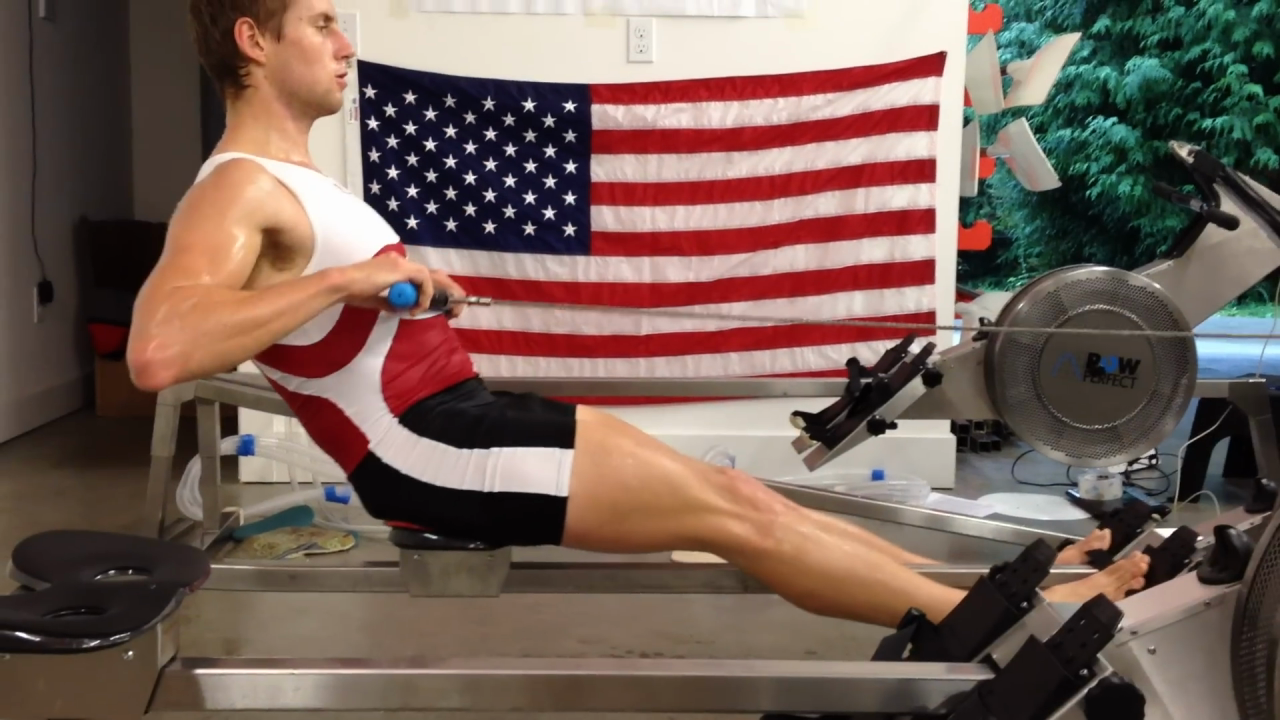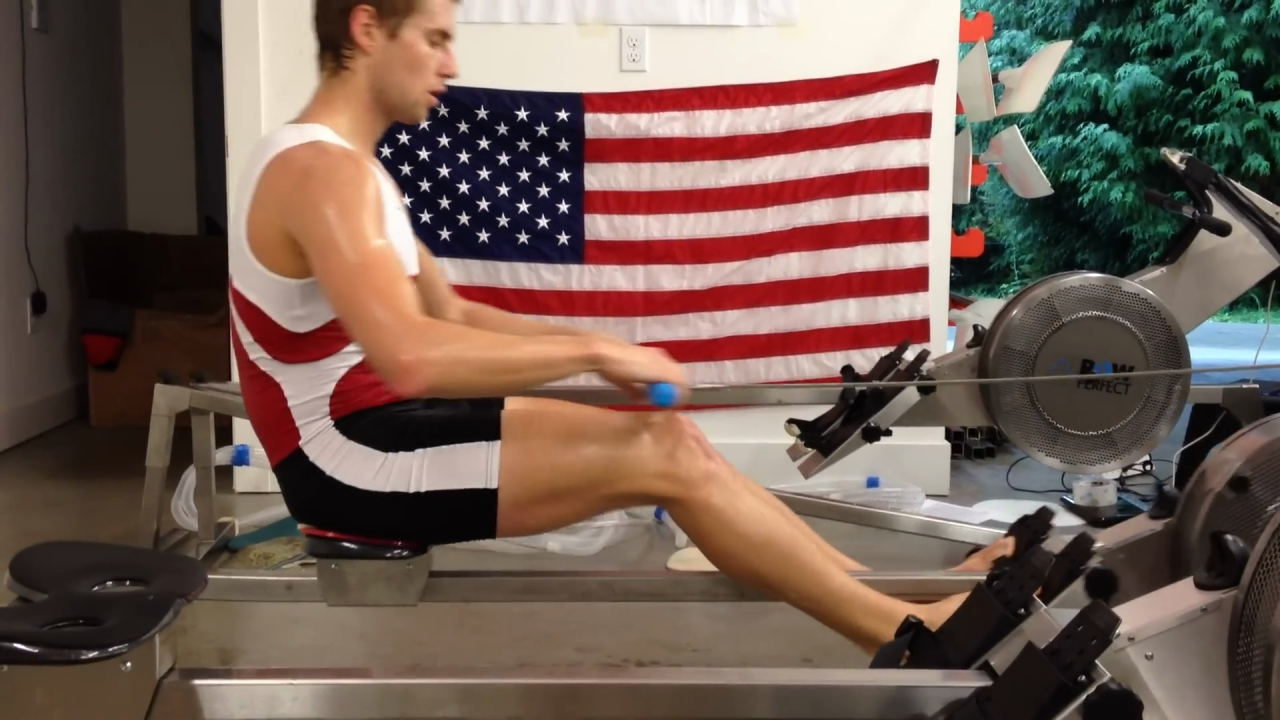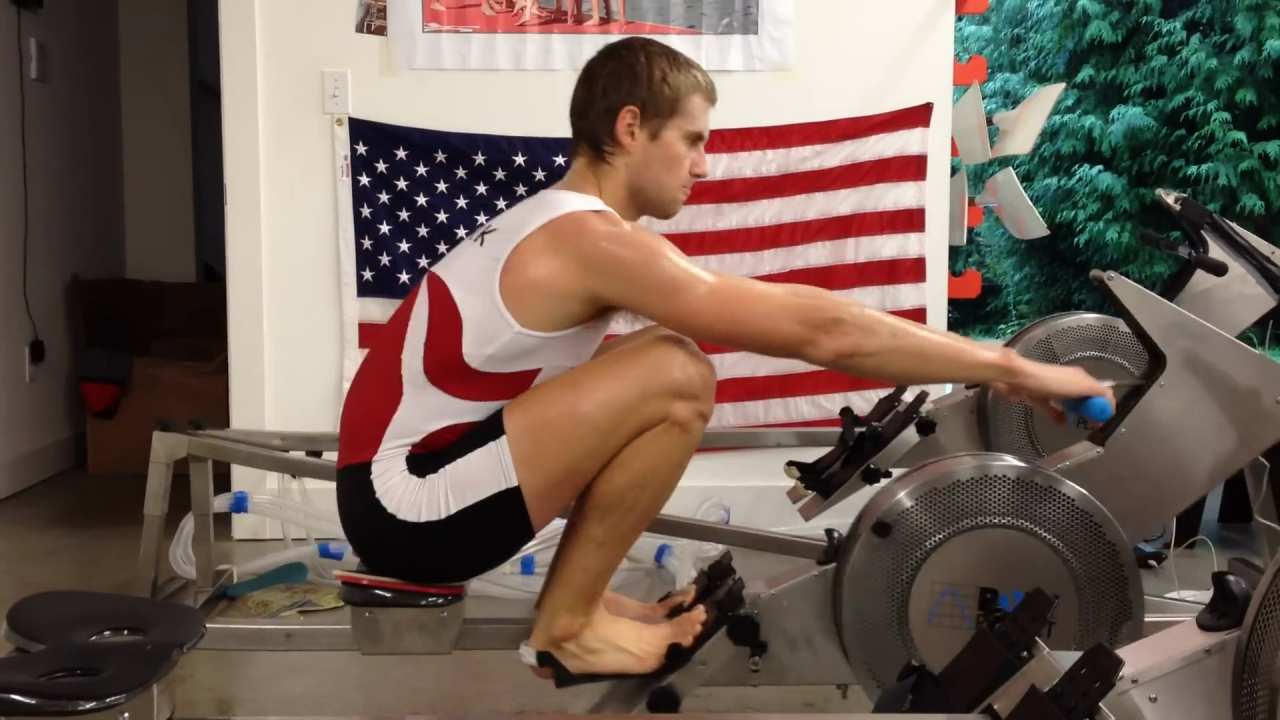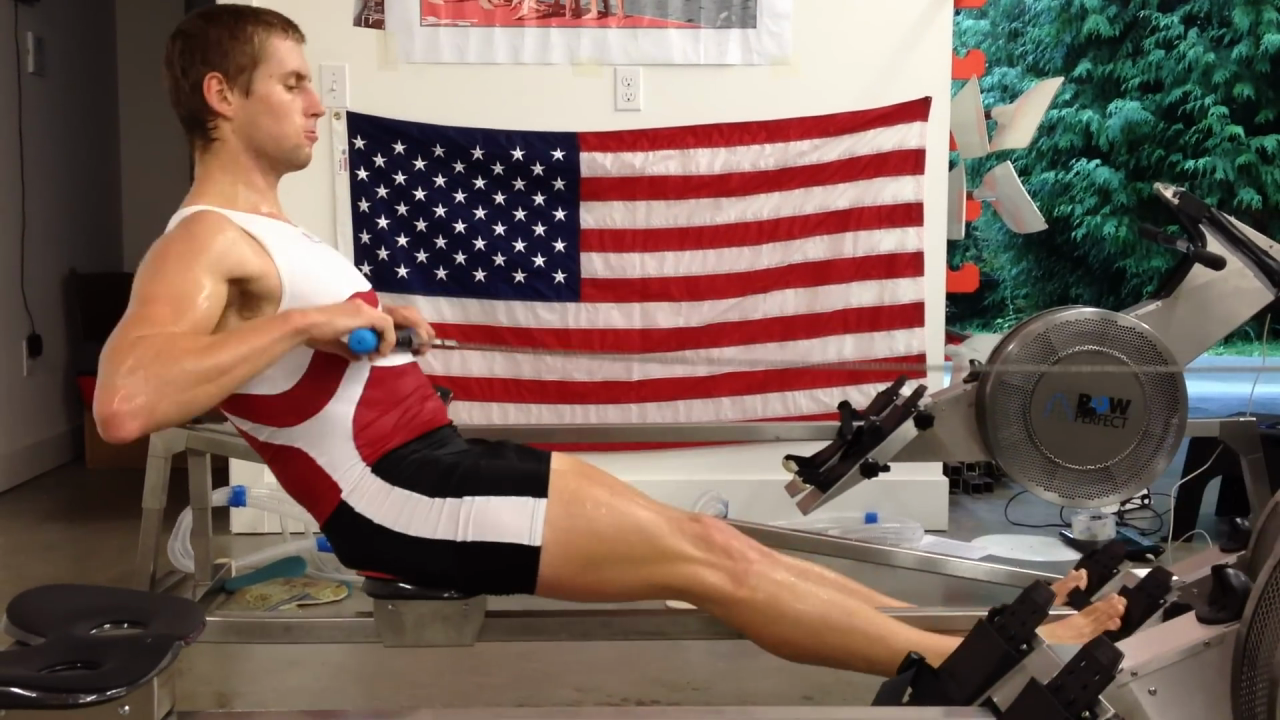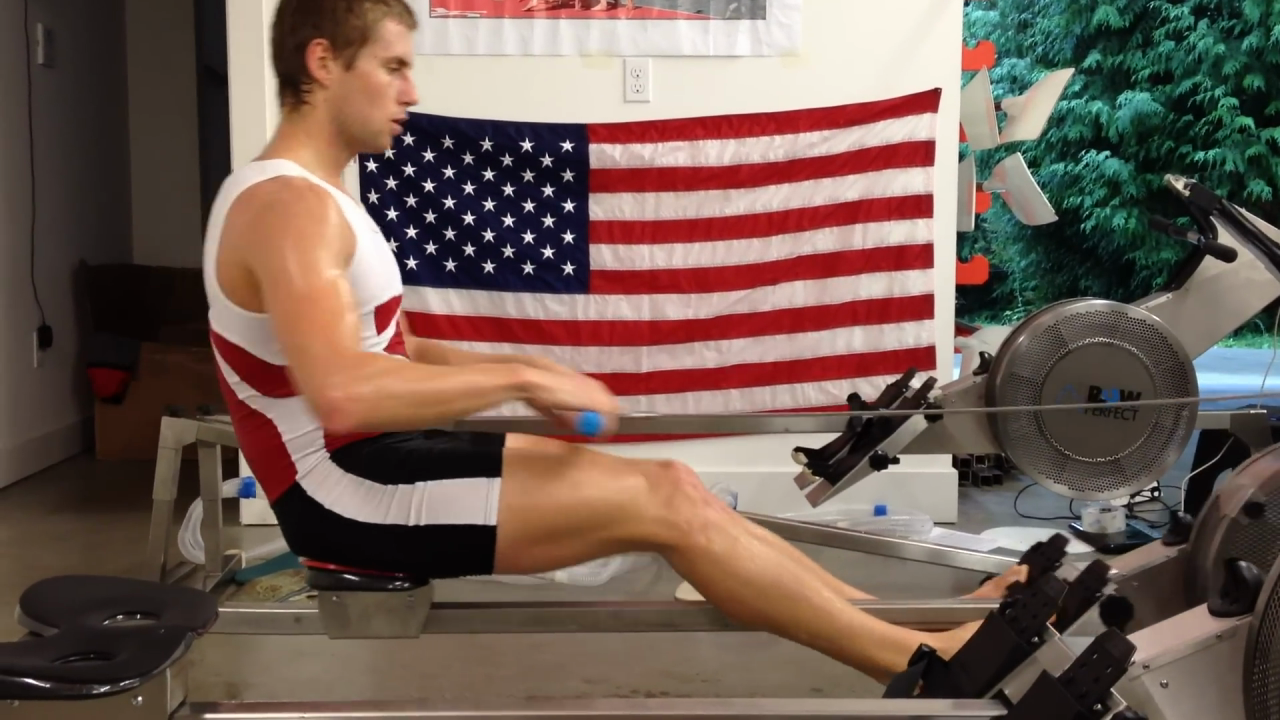
dt=1s
person 1, frame 1
left shoulder: (283, 178)
right shoulder: (236, 192)
right elbow: (156, 352)
left wrist: (400, 287)
right wrist: (345, 278)
left hip: (457, 417)
right hip: (429, 455)
left knee: (734, 494)
right knee: (734, 514)
person 1, frame 2
left shoulder: (328, 159)
right shoulder: (324, 173)
left elbow: (449, 312)
right elbow: (419, 354)
left wrist: (587, 346)
right wrist: (592, 350)
left hip: (371, 434)
right hip: (351, 468)
left knee: (670, 443)
right knee: (671, 459)
left ankle: (881, 594)
right ankle: (902, 631)
person 1, frame 3
left shoulder: (562, 224)
right shoulder: (593, 241)
right elbow: (819, 332)
right wrist: (1010, 367)
left hip: (413, 490)
right hip: (409, 512)
left knee: (662, 377)
right knee: (677, 378)
right ankle: (568, 622)
person 1, frame 4
left shoulder: (258, 229)
right shoulder: (203, 245)
right elbow: (122, 404)
left wrist: (371, 325)
right wrist: (303, 319)
left hip: (429, 465)
right hip: (403, 503)
left knee: (704, 540)
right knee: (705, 560)
left ankle: (977, 634)
person 1, frame 5
left shoulder: (307, 193)
right shoulder: (289, 207)
right elbow: (345, 392)
left wrist: (515, 377)
right wrist: (524, 377)
left hip: (373, 470)
right hip: (351, 494)
left knee: (667, 489)
right knee: (666, 502)
left ankle: (909, 625)
right ankle: (929, 659)
